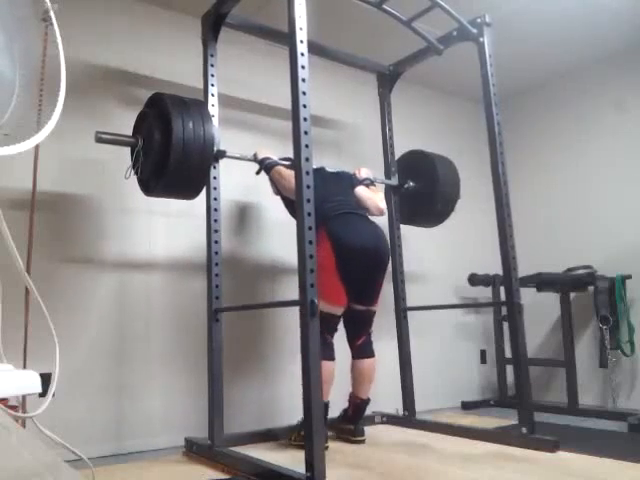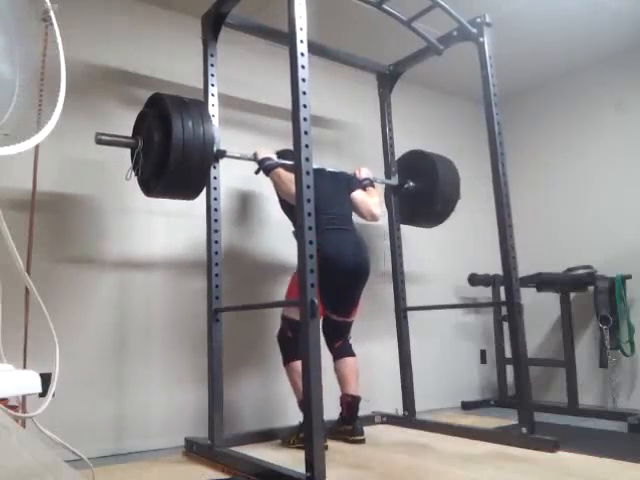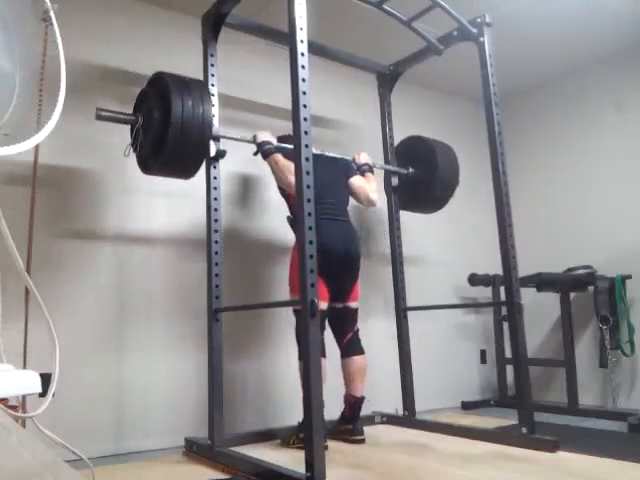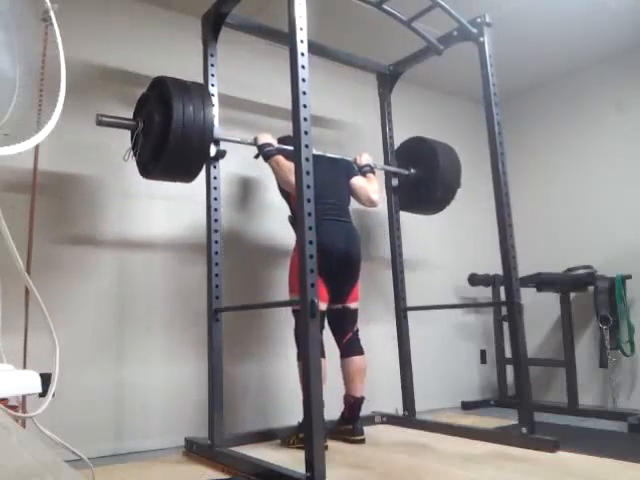
dt=0.4s
person 1, frame 1
left shoulder: (287, 176)
right shoulder: (342, 177)
left elbow: (295, 187)
right elbow: (379, 207)
left wrist: (268, 163)
right wrist: (366, 181)
left hip: (341, 241)
right hip: (377, 241)
left knee: (321, 333)
right knee: (360, 335)
right ankle: (353, 421)
person 1, frame 2
left shoulder: (287, 176)
right shoulder: (341, 178)
left elbow: (294, 192)
right elbow: (374, 212)
left wrist: (267, 163)
right wrist: (366, 181)
left hip: (324, 254)
right hip: (358, 254)
left knee: (291, 338)
right knee: (339, 338)
right ankle: (350, 421)
person 1, frame 3
left shoulder: (286, 161)
right shoulder: (340, 164)
left elbow: (292, 182)
right elbow: (371, 197)
left wrist: (267, 147)
right wrist: (365, 167)
left hip: (317, 242)
right hip: (349, 241)
right knee: (348, 333)
right ankle: (352, 422)
person 1, frame 4
left shoulder: (287, 159)
right shoulder: (342, 164)
left elbow: (295, 182)
right elbow: (372, 197)
left wrist: (268, 149)
right wrist: (367, 168)
left hip: (318, 242)
right hip: (350, 242)
right knee: (347, 333)
right ankle: (352, 421)
